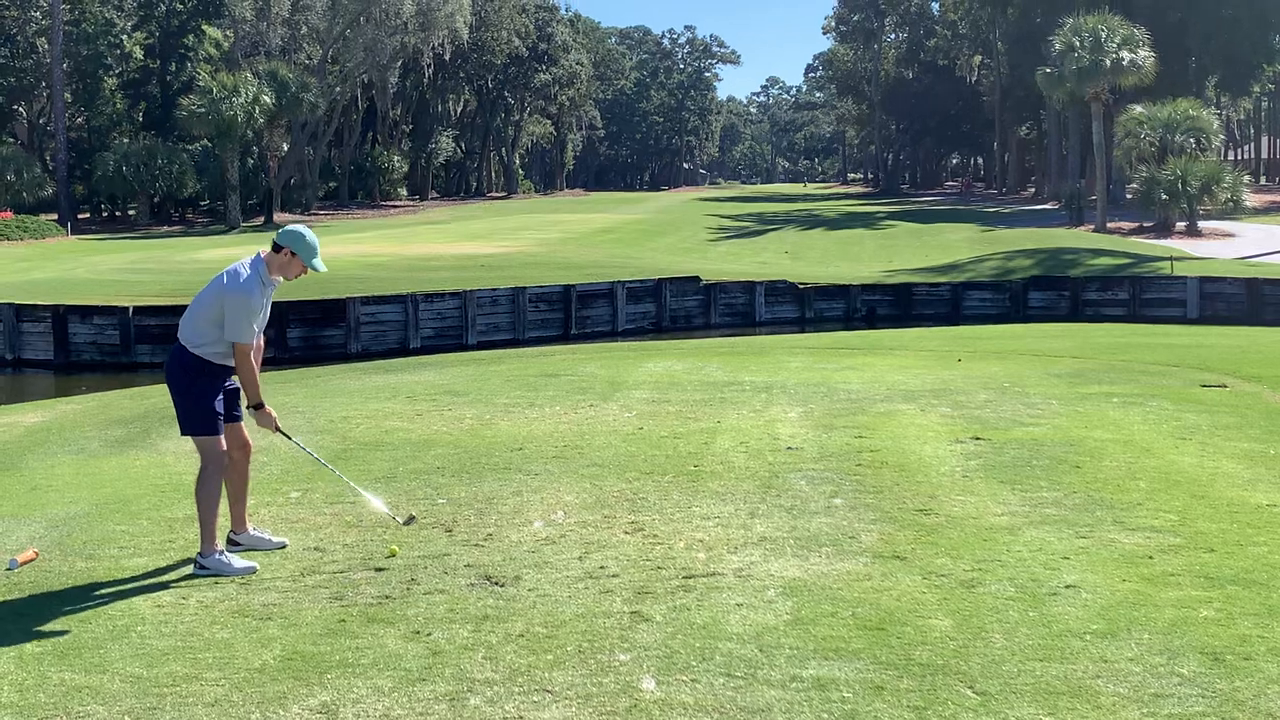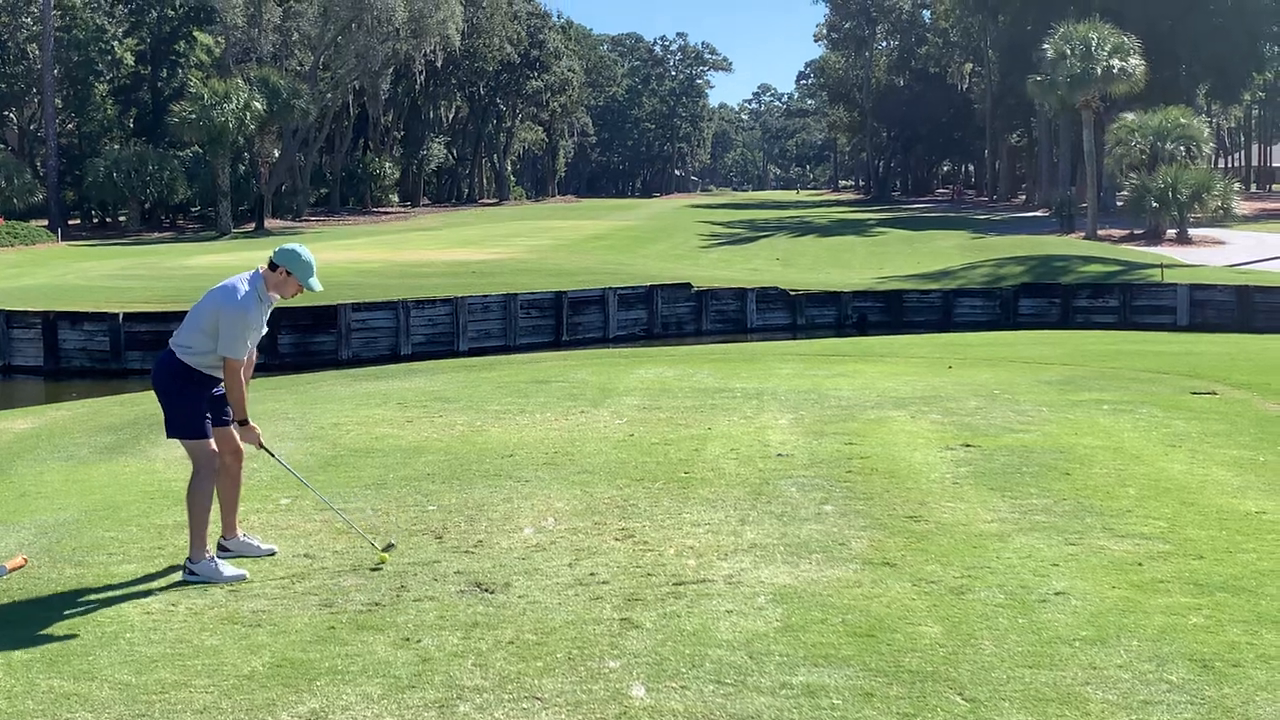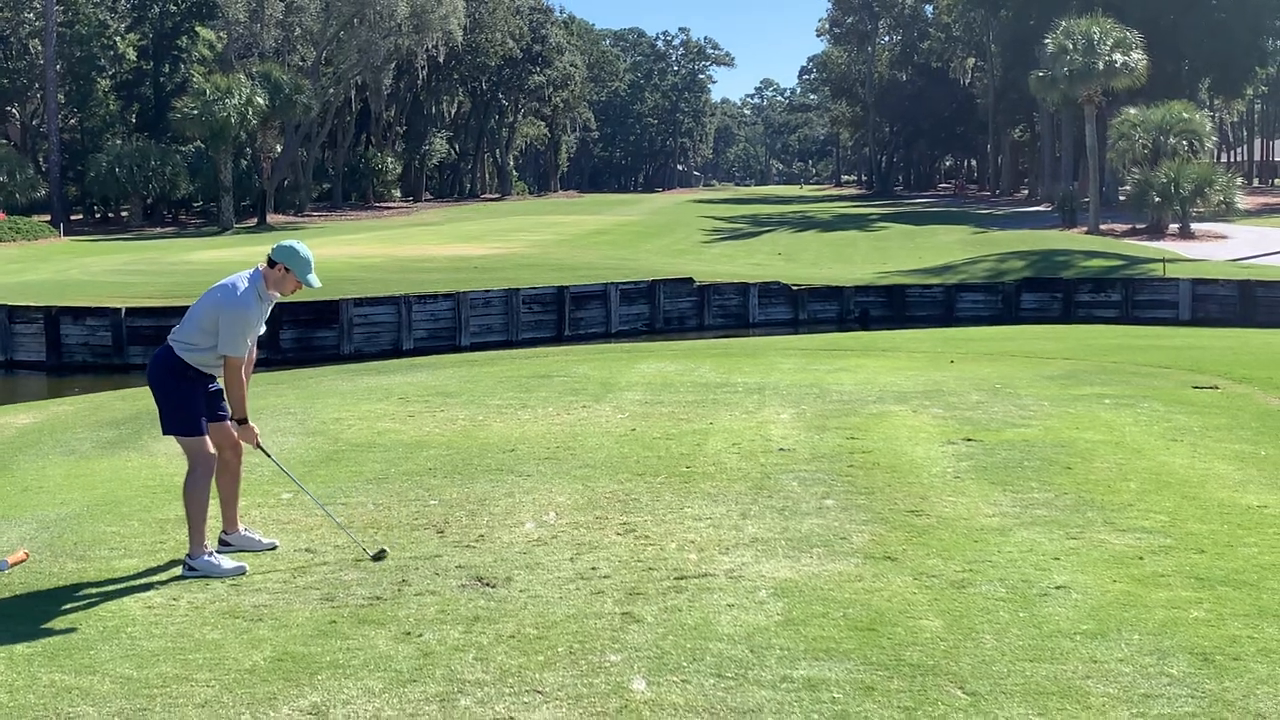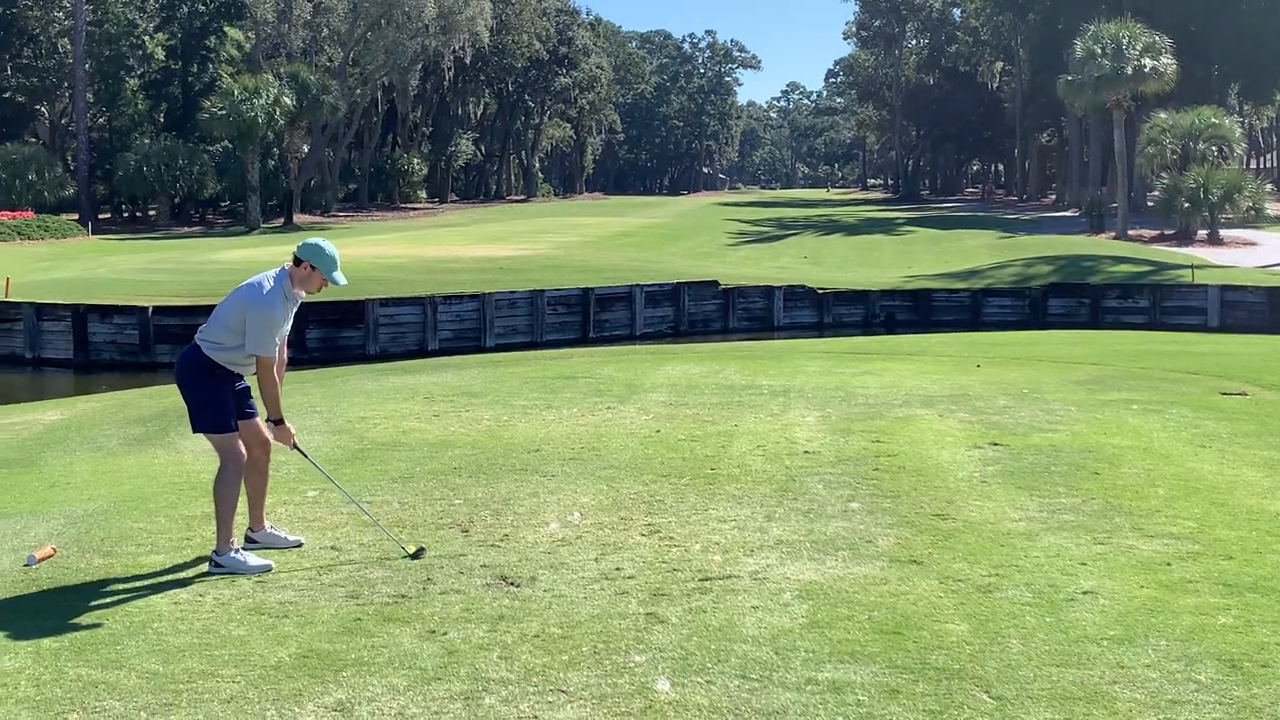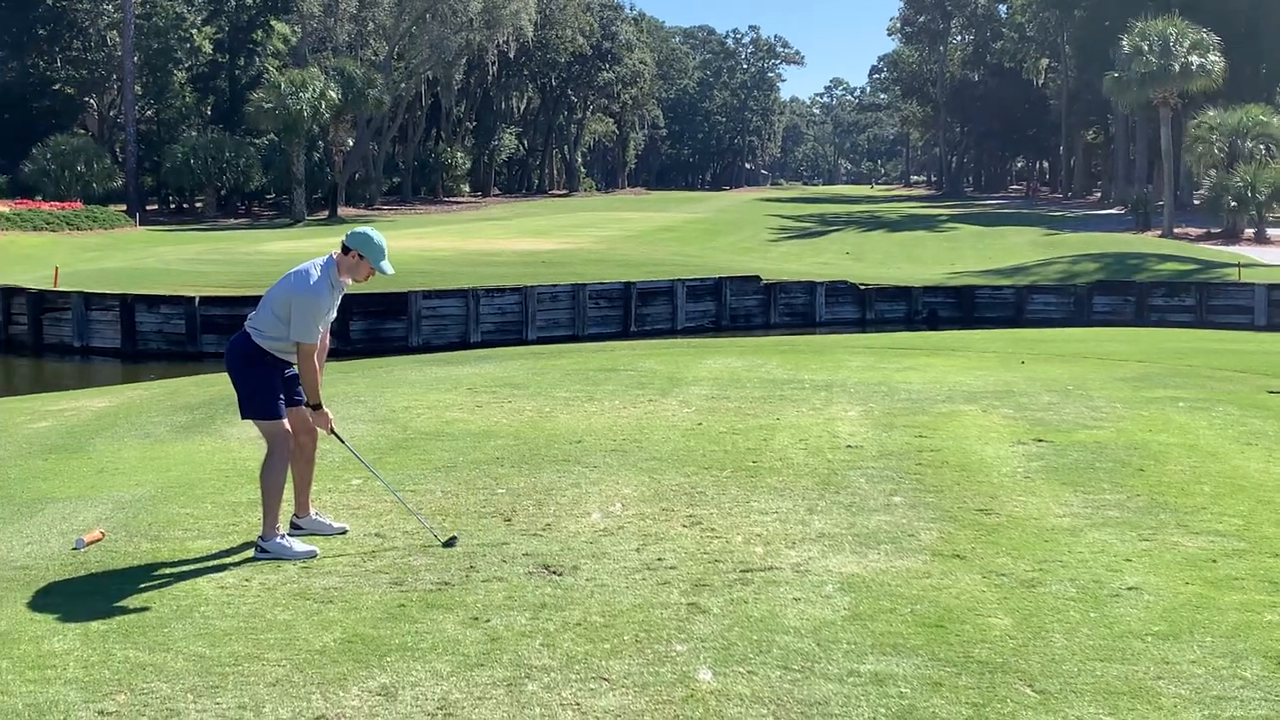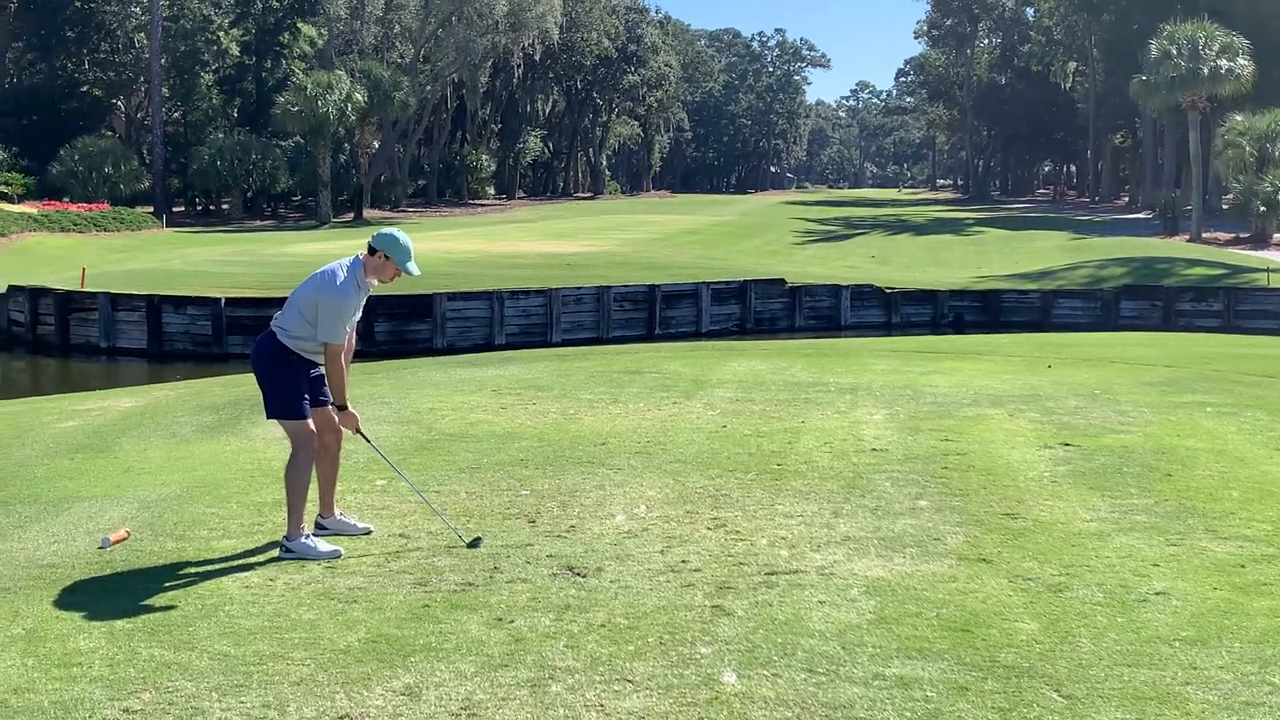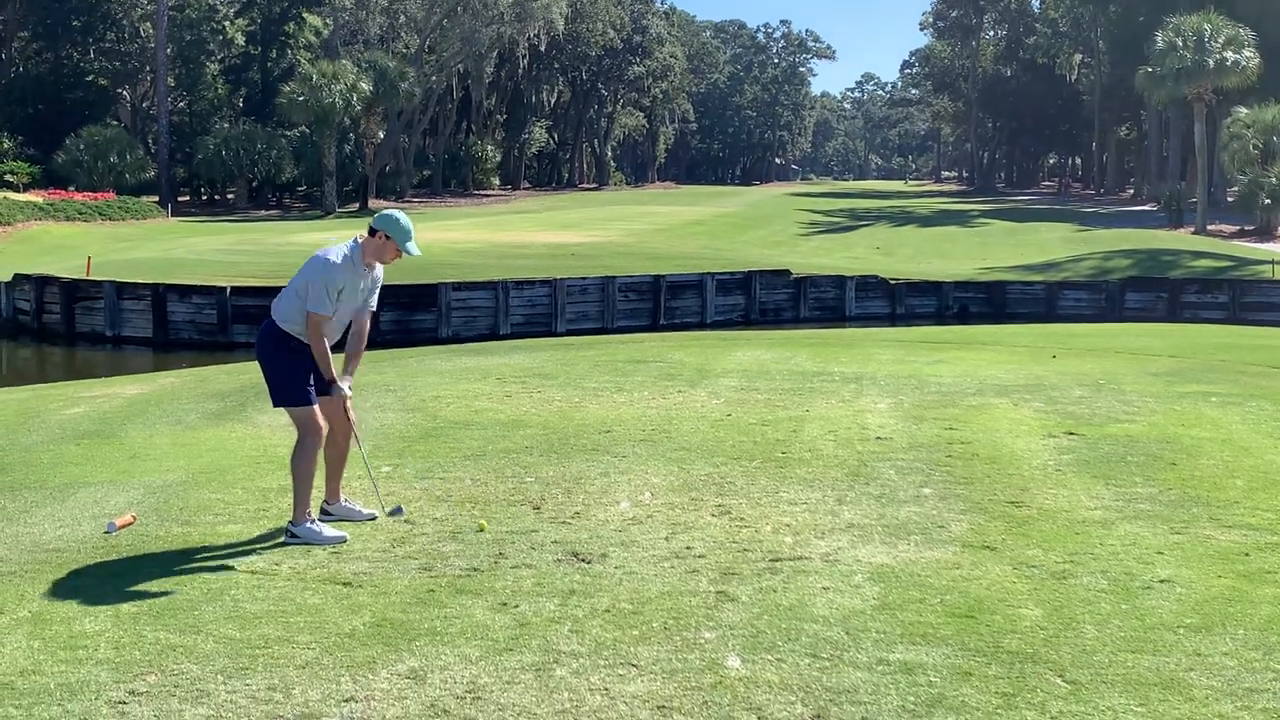
dt=0.5s
person 1, frame 1
left shoulder: (264, 277)
right shoulder: (245, 288)
left elbow: (256, 340)
right elbow: (243, 356)
left wrist: (252, 395)
right wrist: (259, 406)
left hip: (215, 368)
right hip: (192, 369)
left knee: (240, 449)
right knee: (216, 458)
left ankle: (240, 531)
right ankle: (208, 554)
person 1, frame 2
left shoulder: (262, 293)
right shoulder: (241, 303)
left elbow: (249, 356)
right elbow: (233, 370)
left wrist: (238, 409)
right wrist: (244, 422)
left hip: (204, 375)
right hip: (179, 375)
left knee: (232, 453)
right knee: (207, 462)
left ankle: (230, 537)
right ankle: (197, 559)
person 1, frame 3
left shoulder: (263, 292)
right shoulder: (241, 302)
left elbow: (249, 353)
right elbow: (234, 370)
left wrist: (239, 412)
right wrist: (242, 420)
left hip: (199, 372)
right hip: (174, 372)
left knee: (231, 448)
right knee: (204, 459)
left ankle: (232, 532)
right ankle: (197, 555)
person 1, frame 4
left shoulder: (289, 291)
right shoulder: (267, 301)
left elbow: (280, 353)
right elbow: (266, 370)
left wrist: (273, 415)
right wrist: (278, 421)
left hip: (226, 371)
right hip: (202, 370)
left knee: (260, 445)
right knee: (235, 457)
left ankle: (258, 529)
right ankle: (224, 552)
person 1, frame 5
left shoulder: (336, 279)
right shoulder: (313, 289)
left elbow: (322, 339)
right elbow: (307, 356)
left wrist: (315, 394)
right wrist: (316, 406)
left hip: (276, 358)
right hip: (252, 357)
left knee: (306, 433)
right knee: (282, 442)
left ankle: (303, 516)
right ankle: (269, 537)
person 1, frame 6
left shoulder: (361, 278)
right shoulder: (340, 289)
left elbow: (348, 339)
right elbow: (334, 356)
left wrist: (341, 397)
right wrist: (343, 406)
left hip: (302, 358)
right hip: (277, 357)
left knee: (331, 434)
right knee: (307, 442)
left ankle: (328, 516)
right ankle: (294, 537)
person 1, frame 7
left shoulder: (375, 274)
right shoulder: (331, 264)
left elbow: (361, 326)
right elbow: (314, 329)
left wrist: (346, 377)
right wrist: (332, 379)
left hip: (312, 350)
right hip: (282, 341)
left knee: (341, 422)
right knee: (313, 428)
left ankle: (333, 502)
right ankle: (300, 522)
